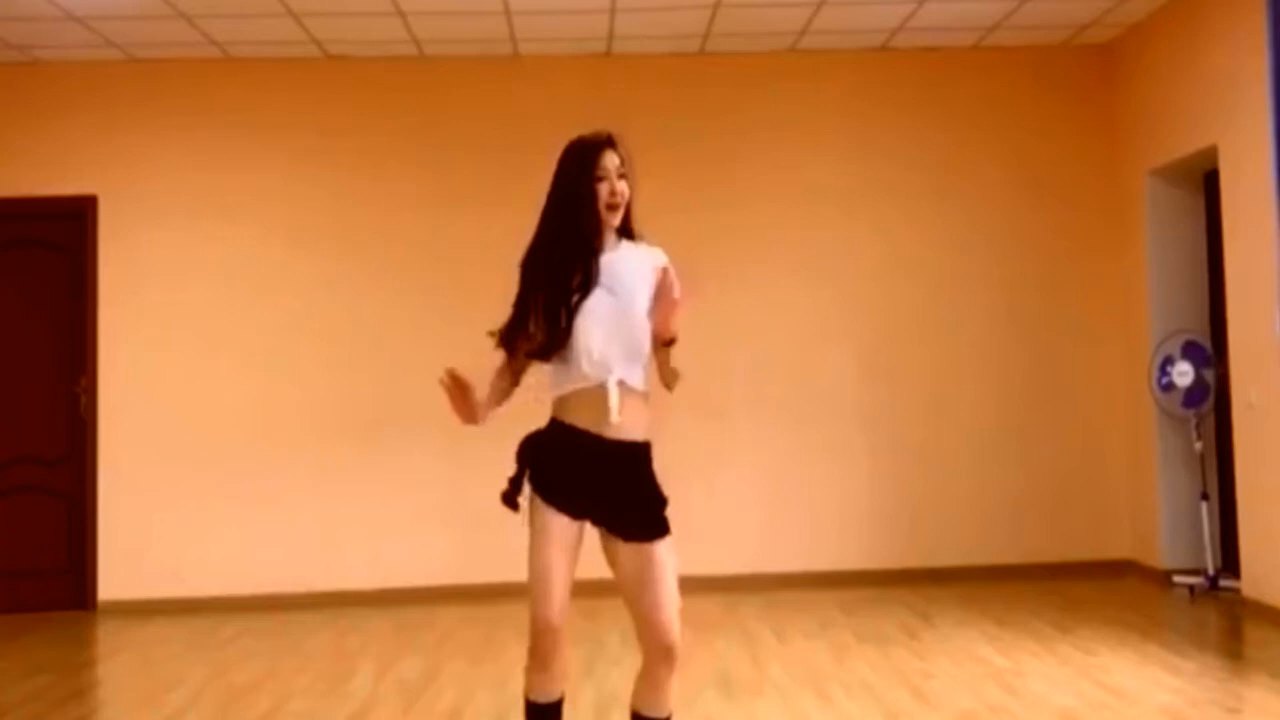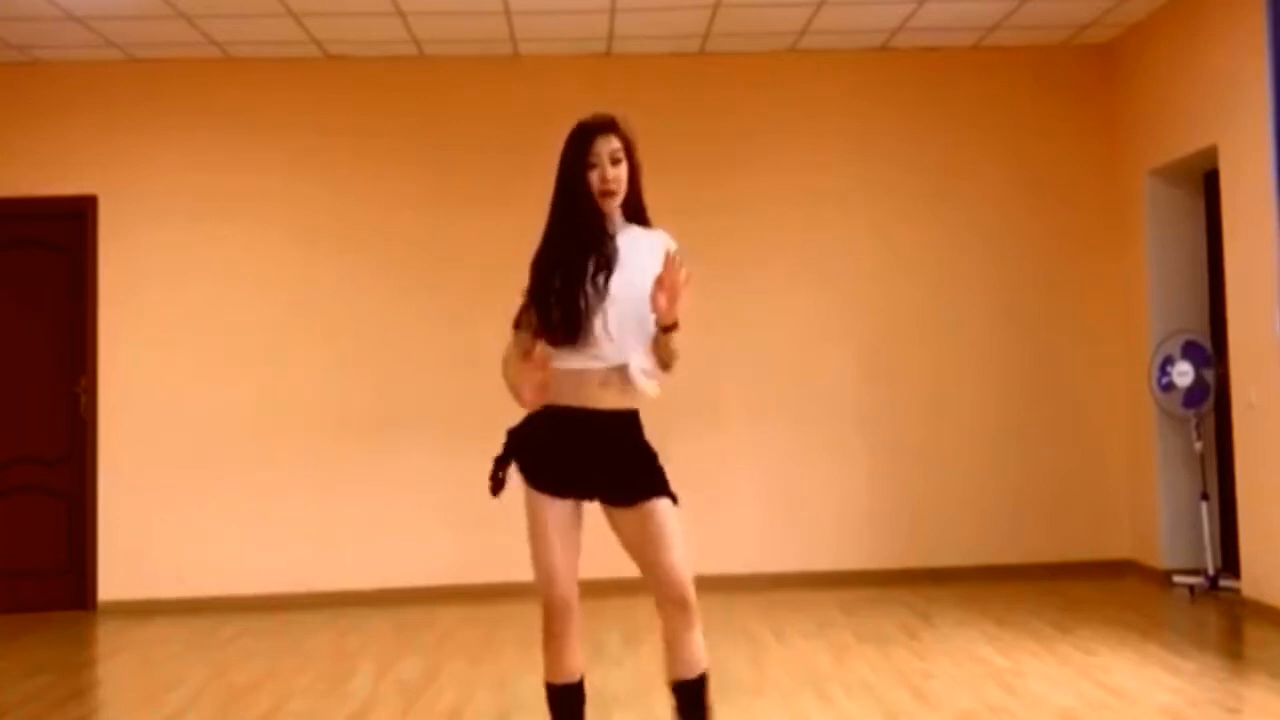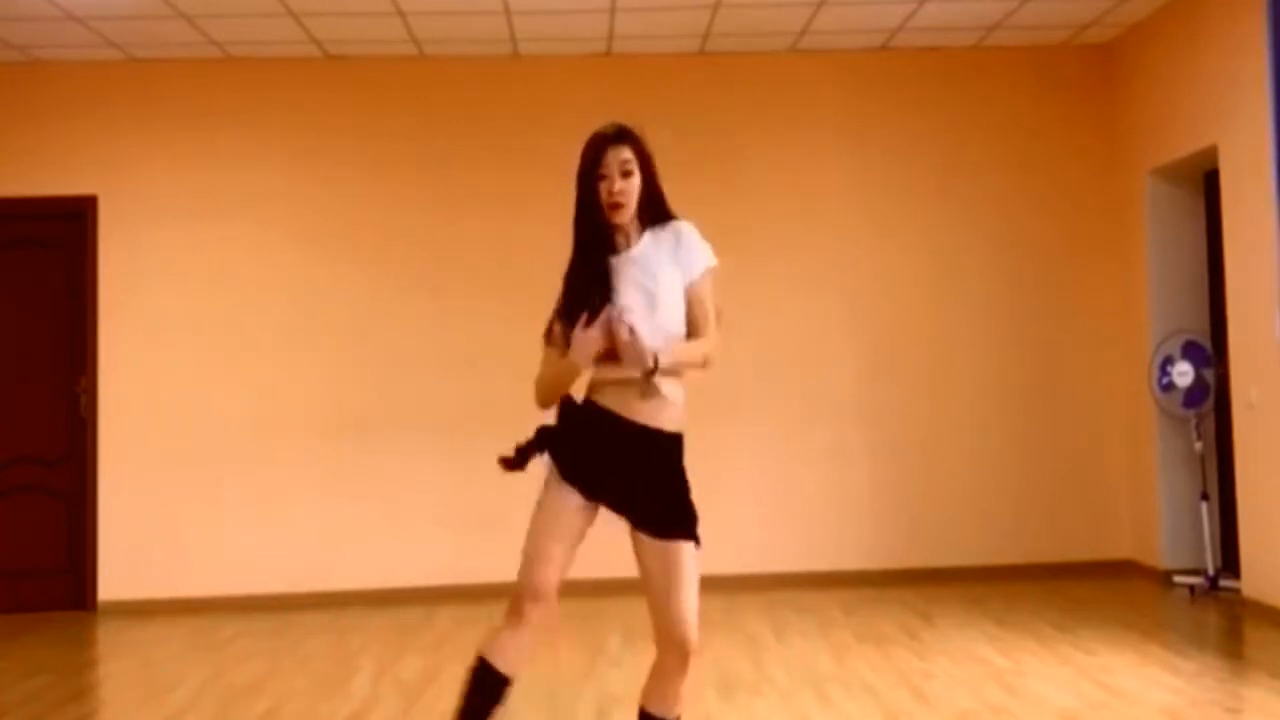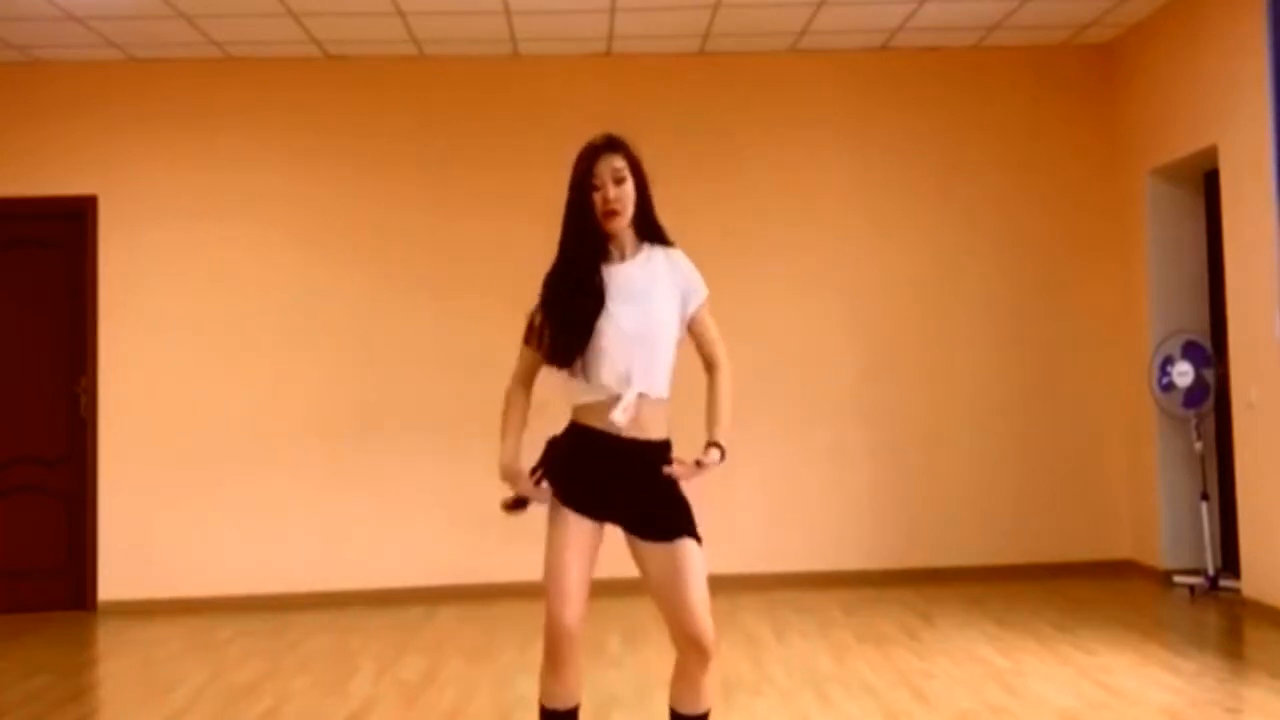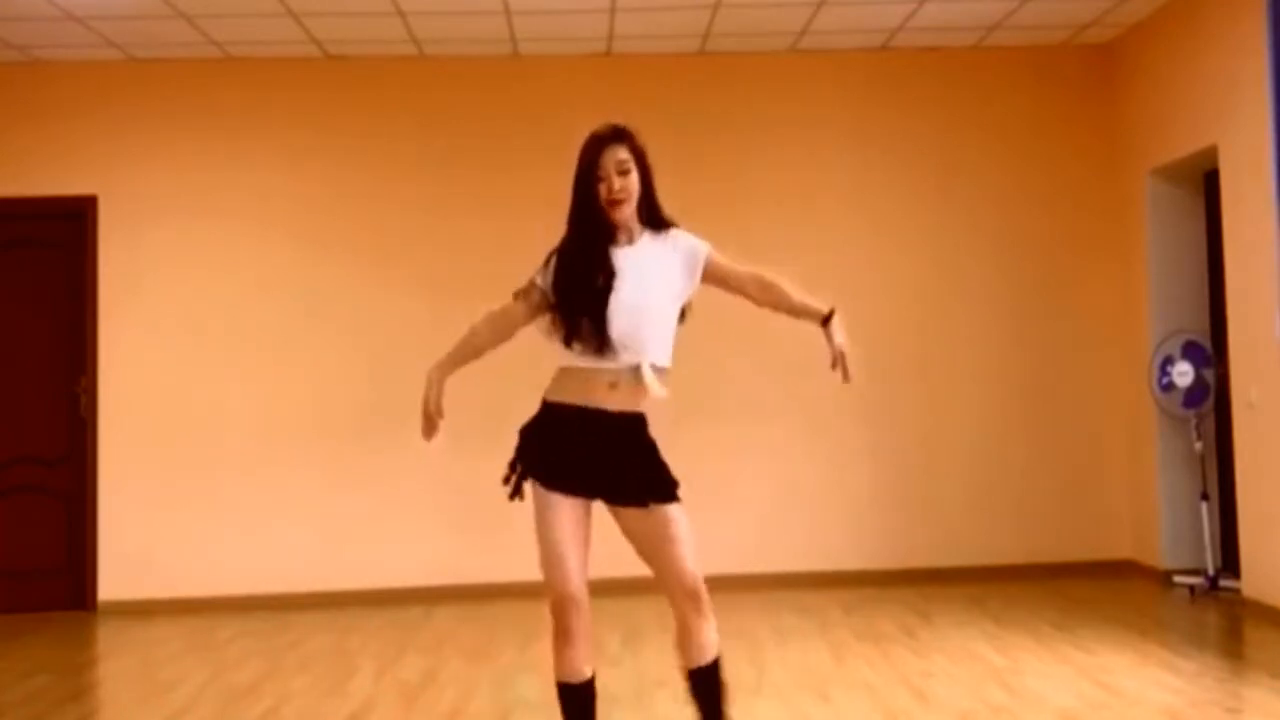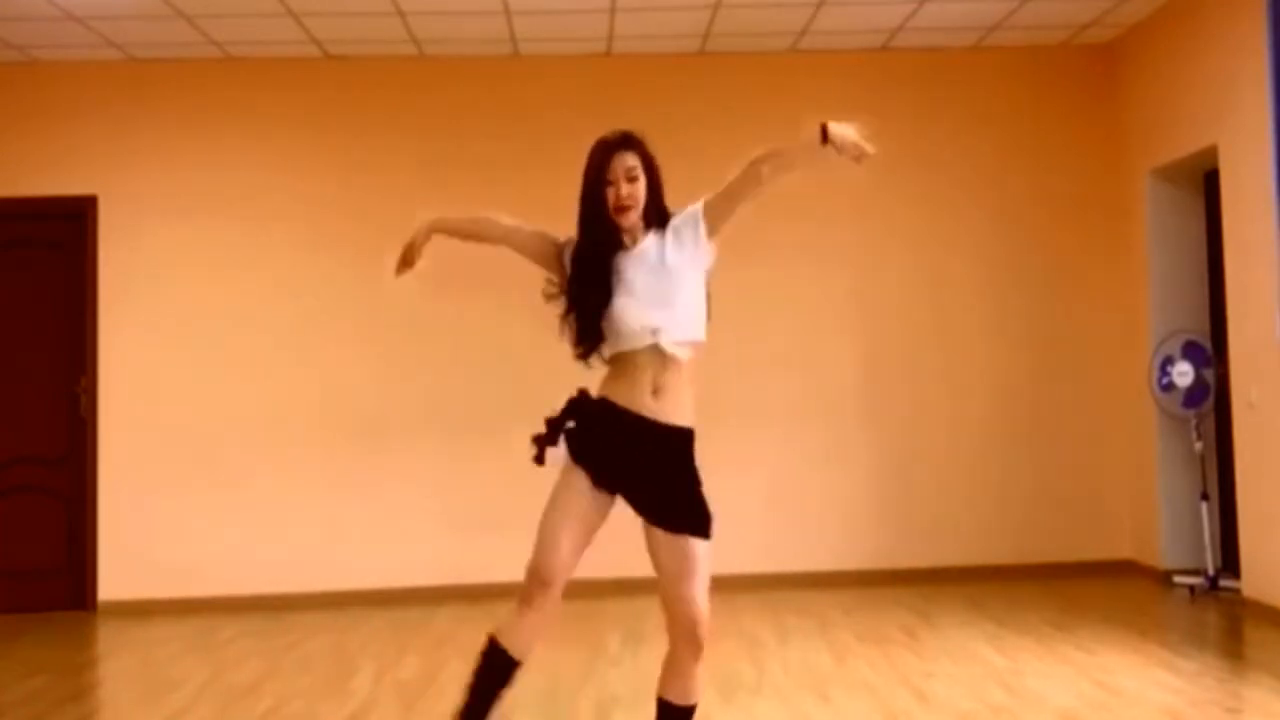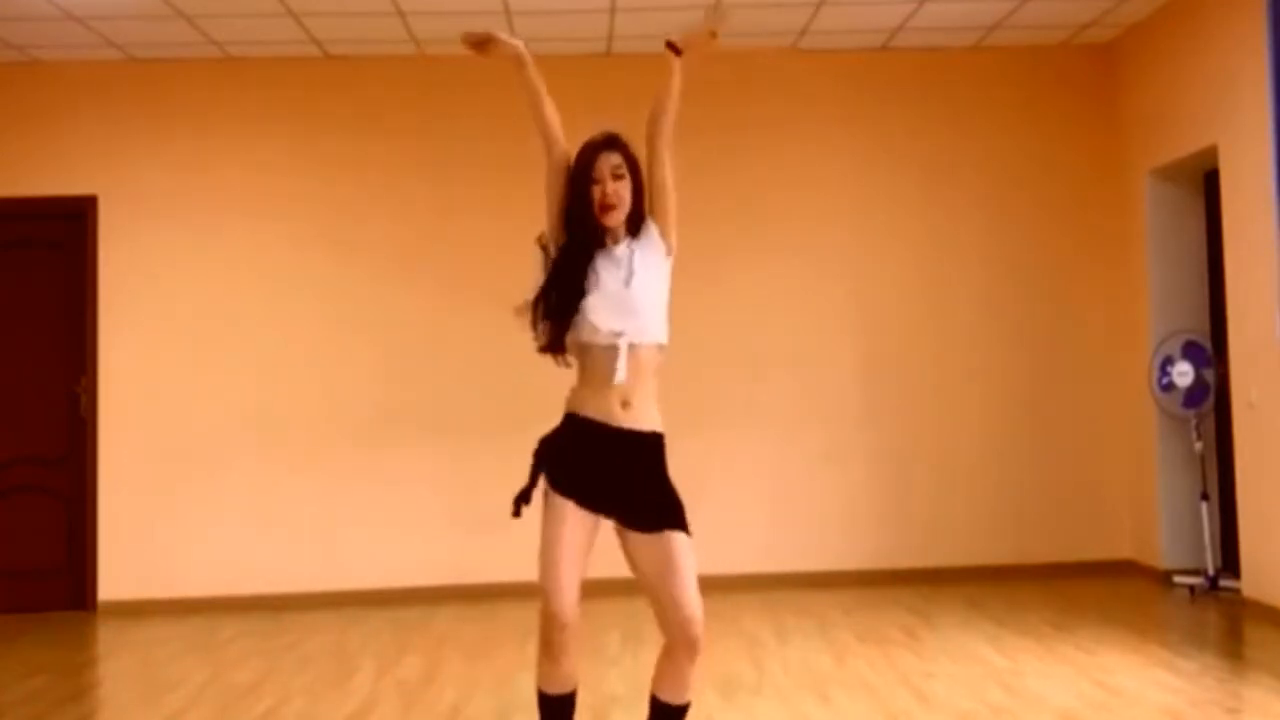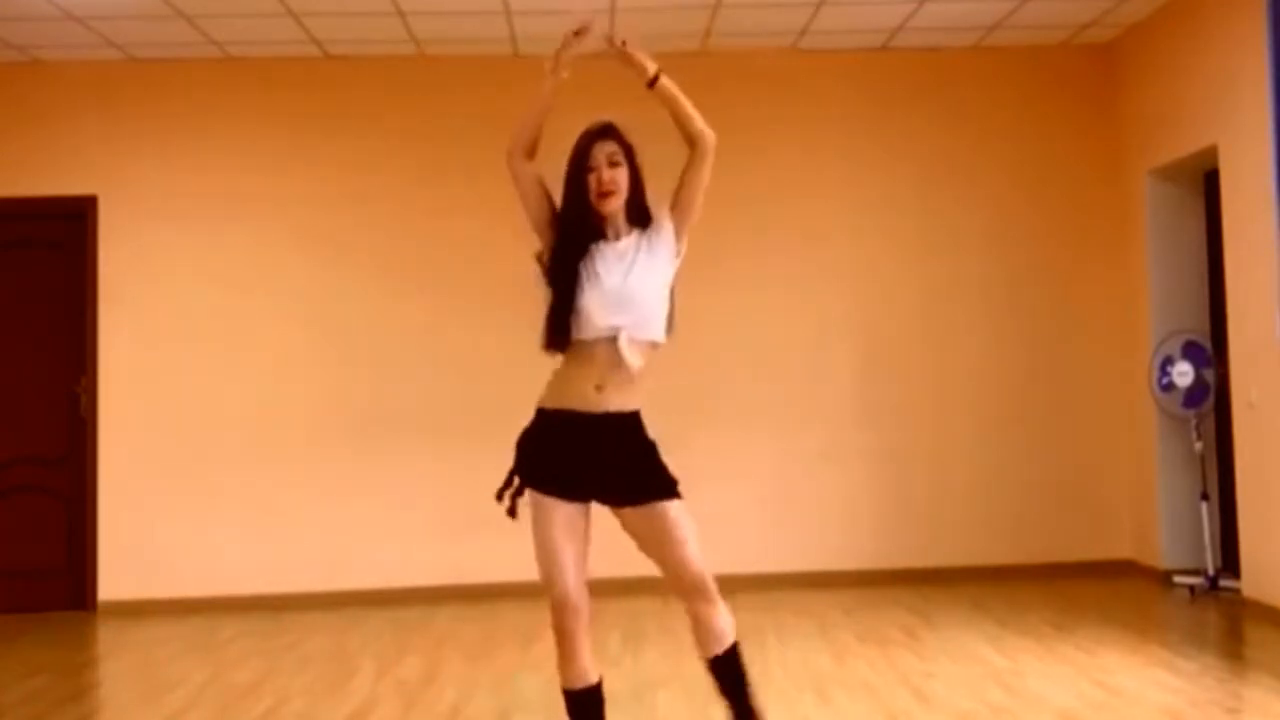
dt=0.7s
person 1, frame 1
left shoulder: (649, 264)
right shoulder: (551, 272)
left elbow: (671, 377)
right elbow: (513, 366)
left wrist: (668, 341)
right wrist: (480, 407)
left hip: (630, 469)
right hip: (564, 459)
left knee: (664, 643)
right knee: (547, 629)
person 1, frame 2
left shoulder: (657, 248)
right shoulder: (561, 257)
left elbow: (664, 362)
right elbow: (516, 353)
left wrist: (667, 321)
right wrist: (522, 383)
left hip: (618, 440)
right hip: (553, 438)
left knee: (678, 591)
right knee: (560, 609)
person 1, frame 3
left shoulder: (680, 242)
right shoulder: (590, 274)
left elbow: (708, 344)
right elbow: (545, 390)
left wrist: (650, 359)
right wrist: (584, 351)
left hip: (658, 454)
right hip: (591, 439)
left knee: (680, 642)
right knee: (530, 598)
person 1, frame 4
left shoulder: (671, 268)
right shoulder: (567, 282)
left elbow: (717, 363)
right elbow: (522, 381)
left wrist: (715, 445)
right wrist: (511, 458)
left hip: (650, 469)
right hip: (580, 462)
left knee: (698, 642)
right knee: (561, 632)
person 1, frame 5
left shoulder: (676, 249)
right shoulder: (572, 262)
left elbow: (755, 284)
right elbow: (504, 320)
left wrist: (826, 320)
right wrist: (440, 370)
left hip: (629, 441)
right hip: (563, 434)
left knee: (690, 590)
right knee: (568, 605)
person 1, frame 6
left shoulder: (689, 235)
right shoulder: (585, 257)
left elbow: (758, 172)
right elbow: (505, 231)
left wrist: (826, 135)
right wrist: (435, 224)
left hip: (669, 451)
right hip: (603, 431)
left knee: (692, 631)
right knee: (541, 584)
person 1, frame 7
left shoulder: (656, 247)
right shoulder: (568, 254)
left elbow: (661, 143)
right elbow: (555, 152)
right wrist: (523, 63)
left hip: (643, 460)
right hip: (578, 450)
left knee: (687, 632)
right knee: (558, 621)
person 1, frame 8
left shoulder: (663, 241)
right shoulder: (568, 246)
left elbow: (705, 144)
right elbow: (521, 157)
left wrist: (651, 73)
right wrist: (558, 72)
left hip: (623, 439)
right hip: (555, 439)
left knee: (696, 581)
right knee: (568, 613)
